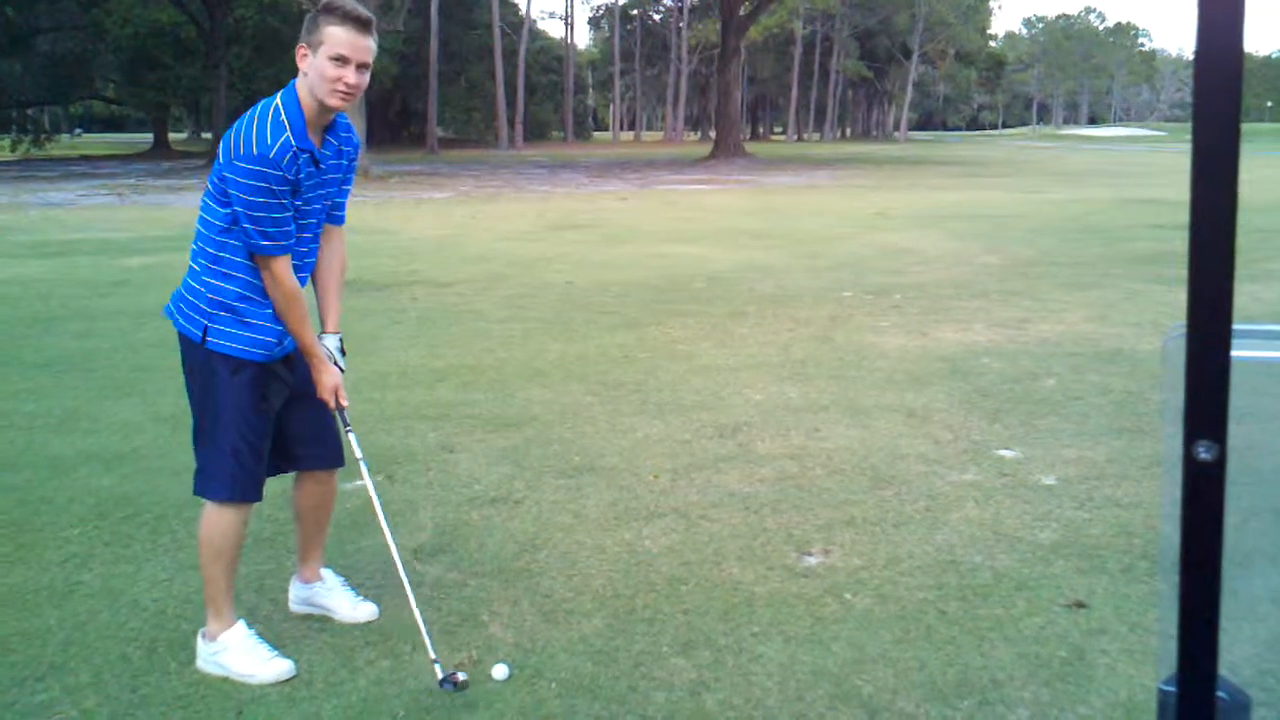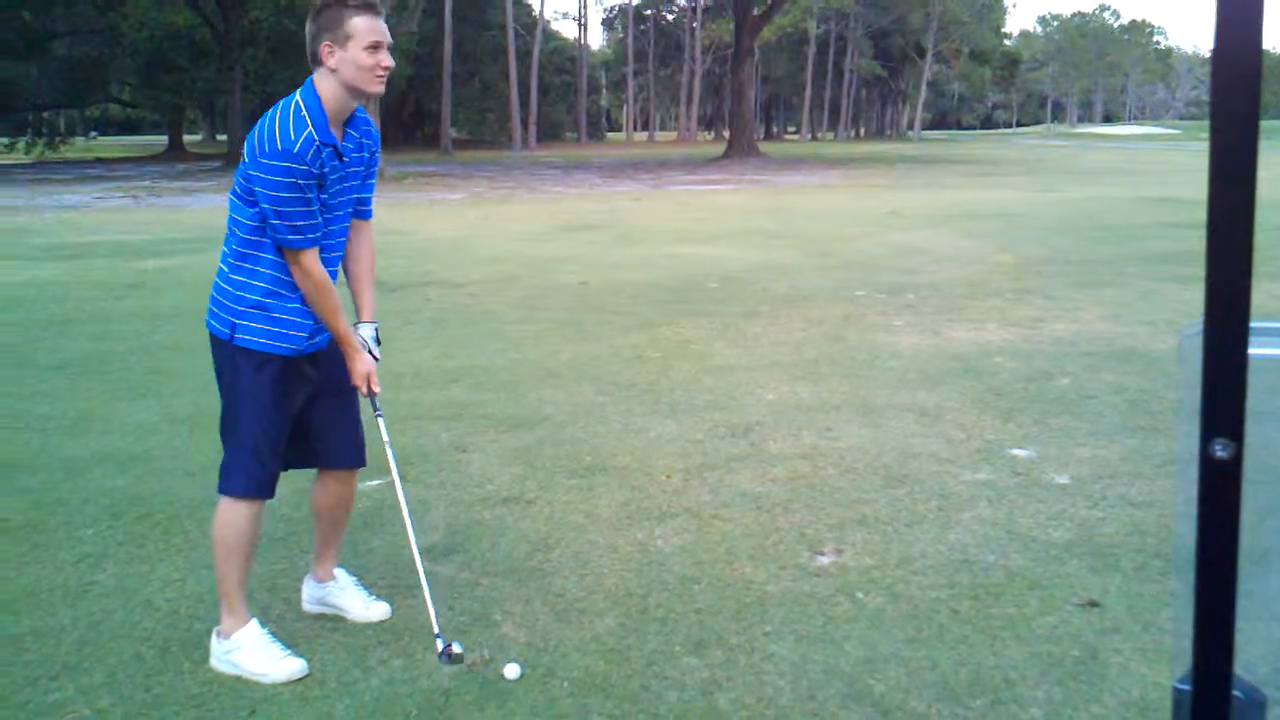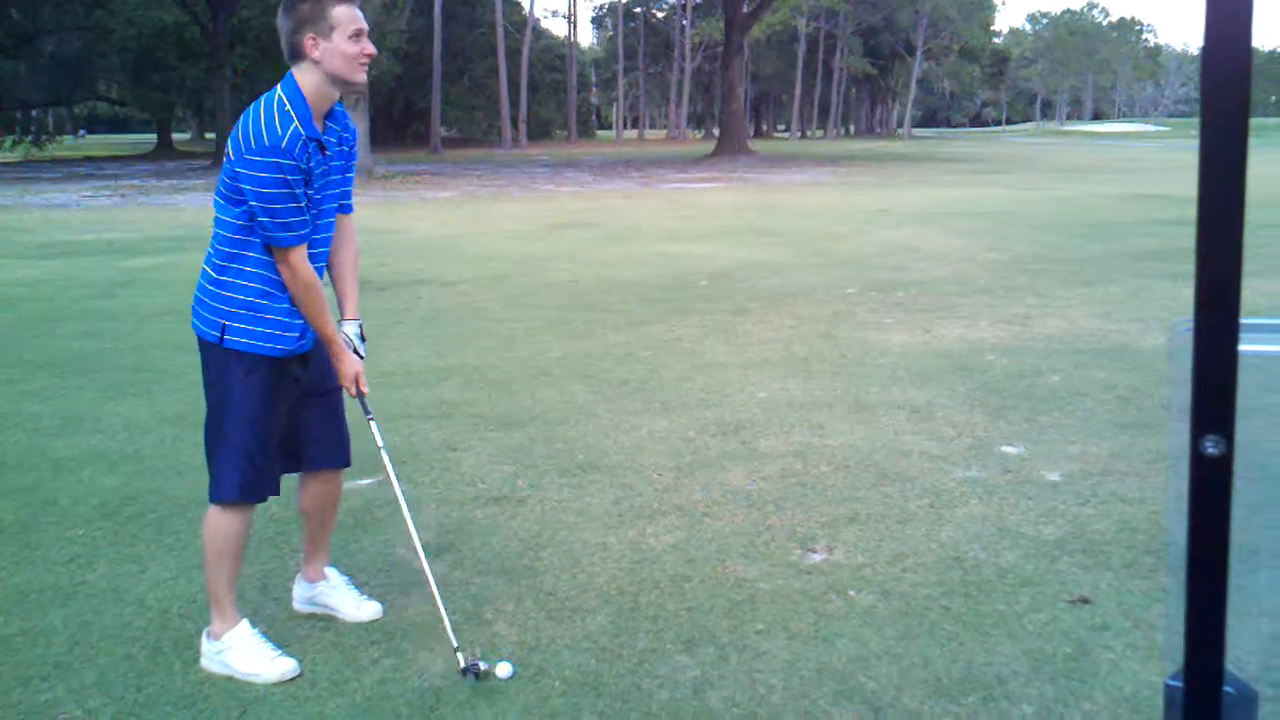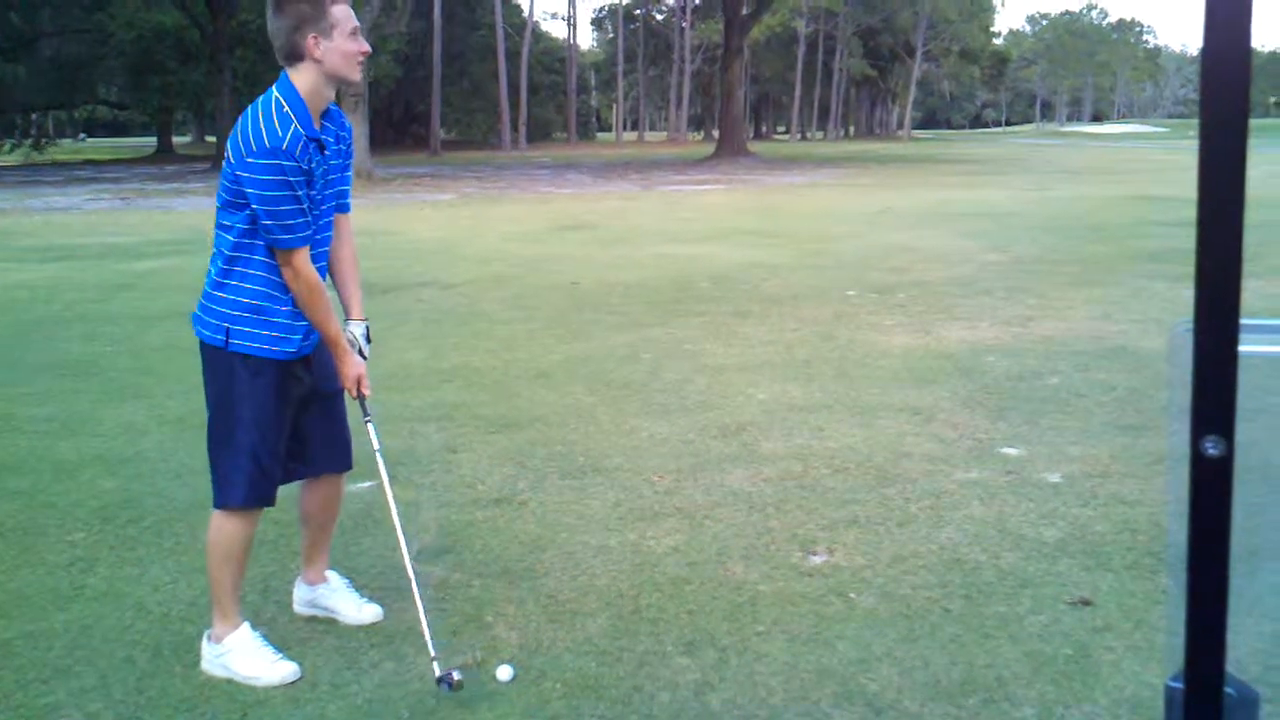
dt=0.4s
person 1, frame 1
left shoulder: (343, 139)
right shoulder: (261, 144)
right elbow: (274, 270)
left wrist: (332, 337)
right wrist: (318, 359)
left hip: (287, 331)
right hip: (229, 332)
left knee: (321, 458)
right knee: (232, 484)
left ankle: (309, 580)
right ankle: (218, 632)
person 1, frame 2
left shoulder: (362, 134)
right shoulder: (285, 141)
right elbow: (303, 264)
left wrist: (367, 328)
right wrist: (350, 347)
left hip: (320, 331)
right hip: (258, 331)
left knee: (342, 458)
right knee: (249, 478)
left ankle: (323, 579)
right ankle: (232, 630)
person 1, frame 3
left shoulder: (340, 127)
right shoulder: (269, 135)
right elbow: (292, 262)
left wrist: (352, 324)
right wrist: (336, 347)
left hip: (303, 330)
right hip: (245, 332)
left knee: (326, 459)
right knee: (238, 484)
left ankle: (314, 578)
right ankle: (224, 632)
person 1, frame 4
left shoulder: (336, 126)
right shoulder: (269, 138)
right elbow: (296, 264)
left wrist: (357, 324)
right wrist: (340, 349)
left hip: (306, 333)
right hip: (250, 337)
left knee: (328, 463)
right knee: (242, 490)
left ankle: (314, 582)
right ankle: (224, 635)
